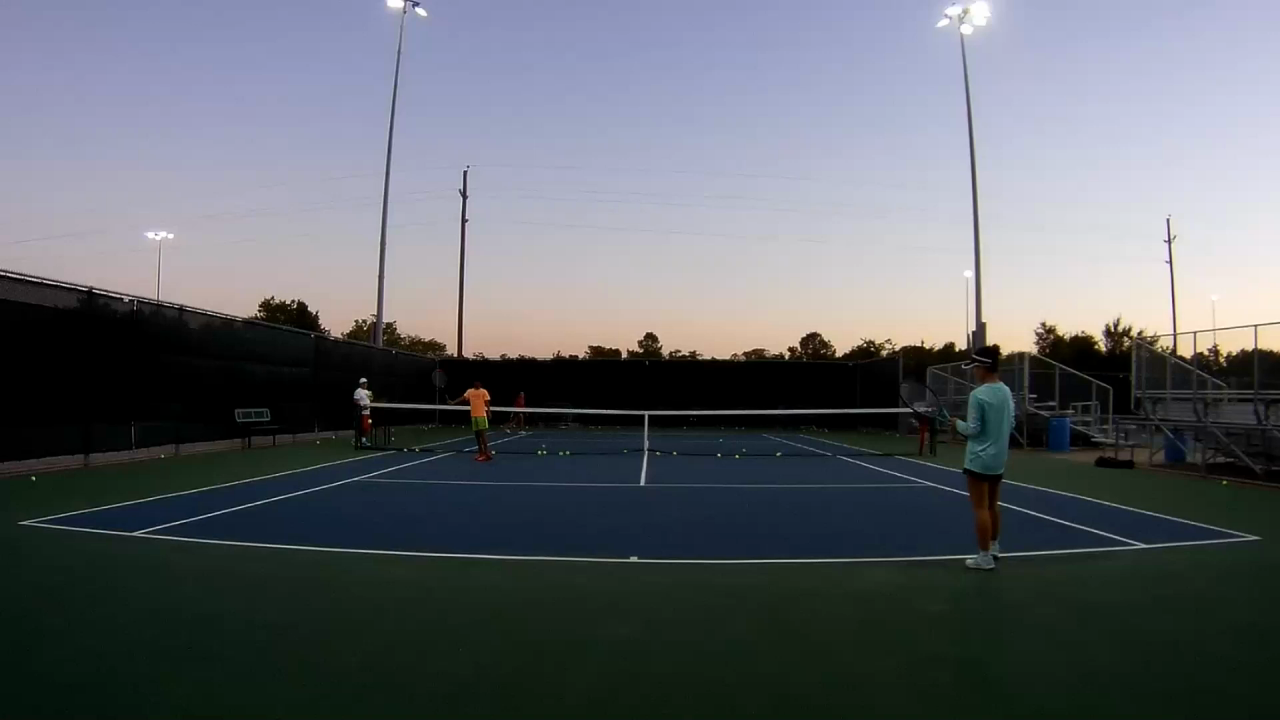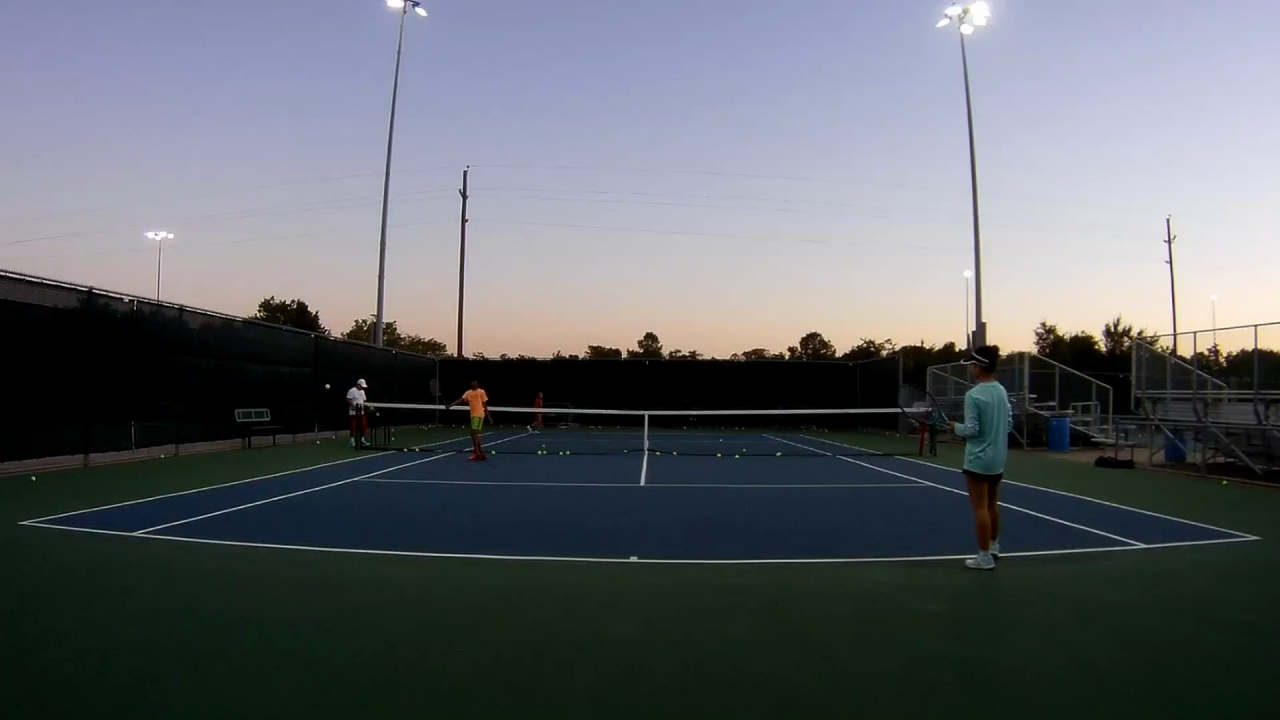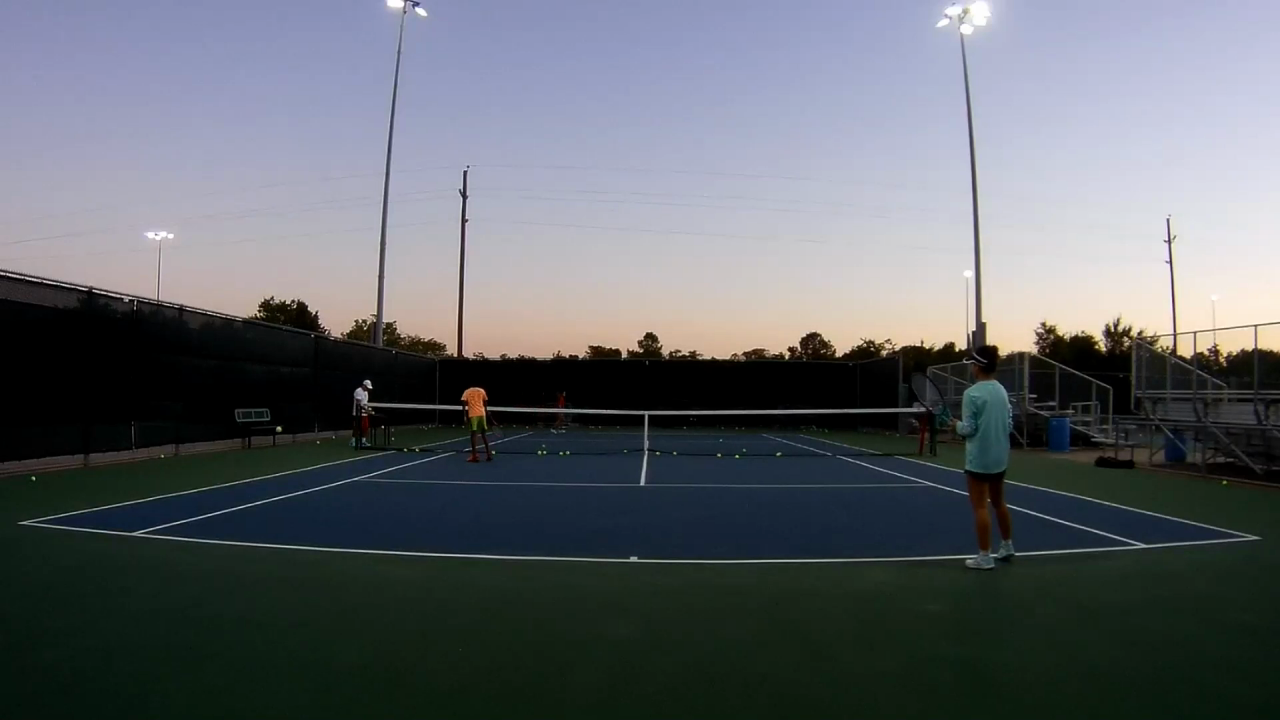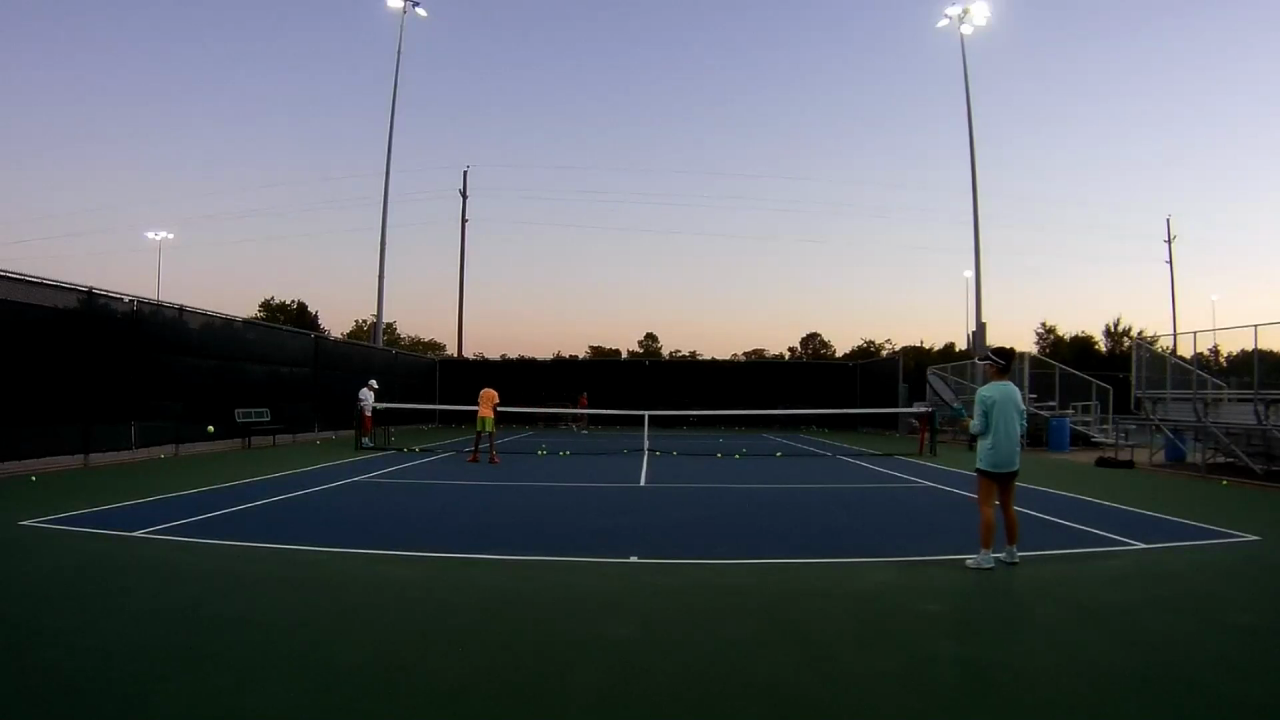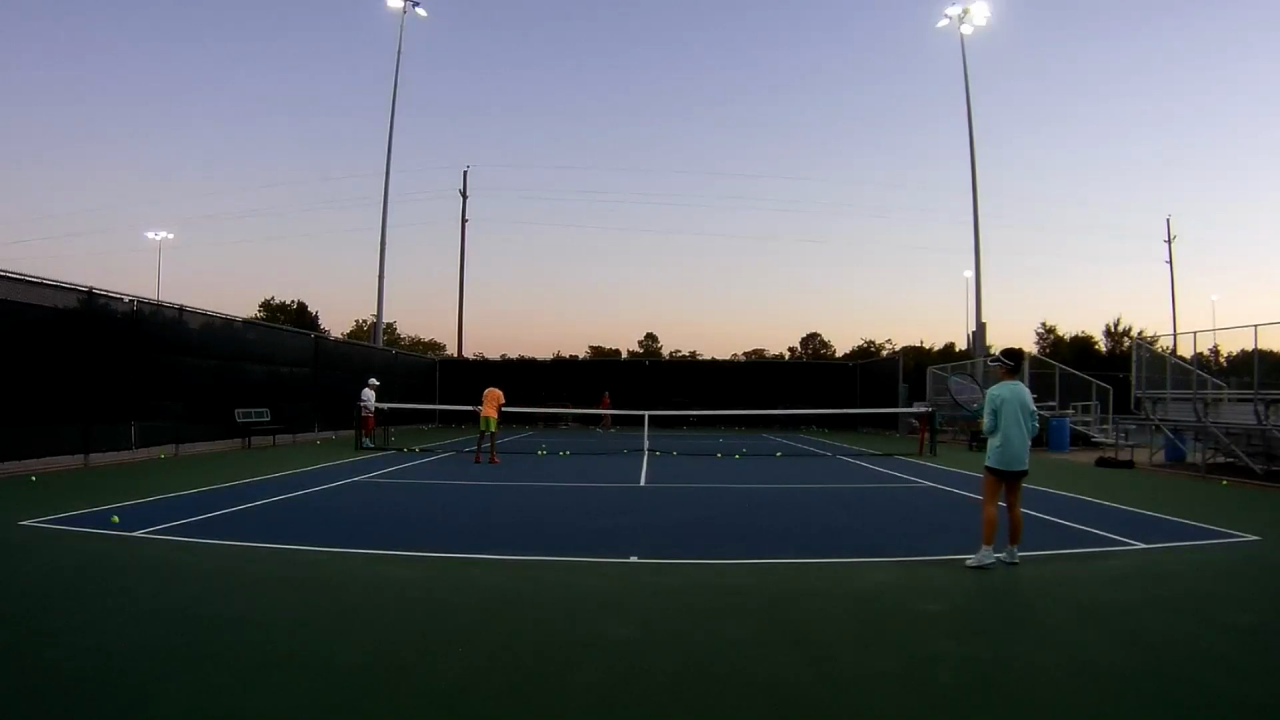
dt=0.5s
person 1, frame 1
left shoulder: (978, 395)
right shoulder: (1006, 392)
left elbow: (973, 429)
right elbow: (1009, 424)
left wrist: (957, 424)
left hip: (979, 458)
right hip: (999, 458)
left knee: (980, 508)
right knee: (992, 505)
left ankle: (985, 557)
right ankle: (993, 546)
person 1, frame 2
left shoulder: (974, 395)
right shoulder: (1001, 391)
left elbow: (971, 430)
right elbow: (1008, 423)
left wrist: (955, 427)
left hip: (979, 458)
right hip: (998, 457)
left knee: (980, 508)
right knee: (992, 505)
left ankle: (984, 557)
right ankle: (994, 546)
person 1, frame 3
left shoulder: (972, 393)
right shoulder: (1001, 391)
left elbow: (968, 429)
right elbow: (1009, 424)
left wrist: (956, 425)
left hip: (979, 458)
right hip: (1000, 456)
left knee: (980, 508)
right knee: (999, 503)
left ankle: (984, 557)
right ankle: (1007, 545)
person 1, frame 4
left shoulder: (984, 393)
right shoulder: (1015, 392)
left elbow: (979, 428)
right elbow: (1022, 426)
left wrist: (970, 424)
left hip: (990, 456)
right hip: (1011, 456)
left knee: (986, 506)
right knee: (1008, 505)
left ankle: (985, 556)
right ankle: (1011, 551)
person 1, frame 5
left shoulder: (995, 392)
right shoulder: (1026, 393)
left elbow: (988, 426)
right elbow: (1035, 427)
left wrist: (983, 427)
left hip: (999, 456)
right hip: (1020, 457)
left knee: (990, 503)
right knee: (1014, 505)
left ankle: (986, 552)
right ankle: (1012, 551)
